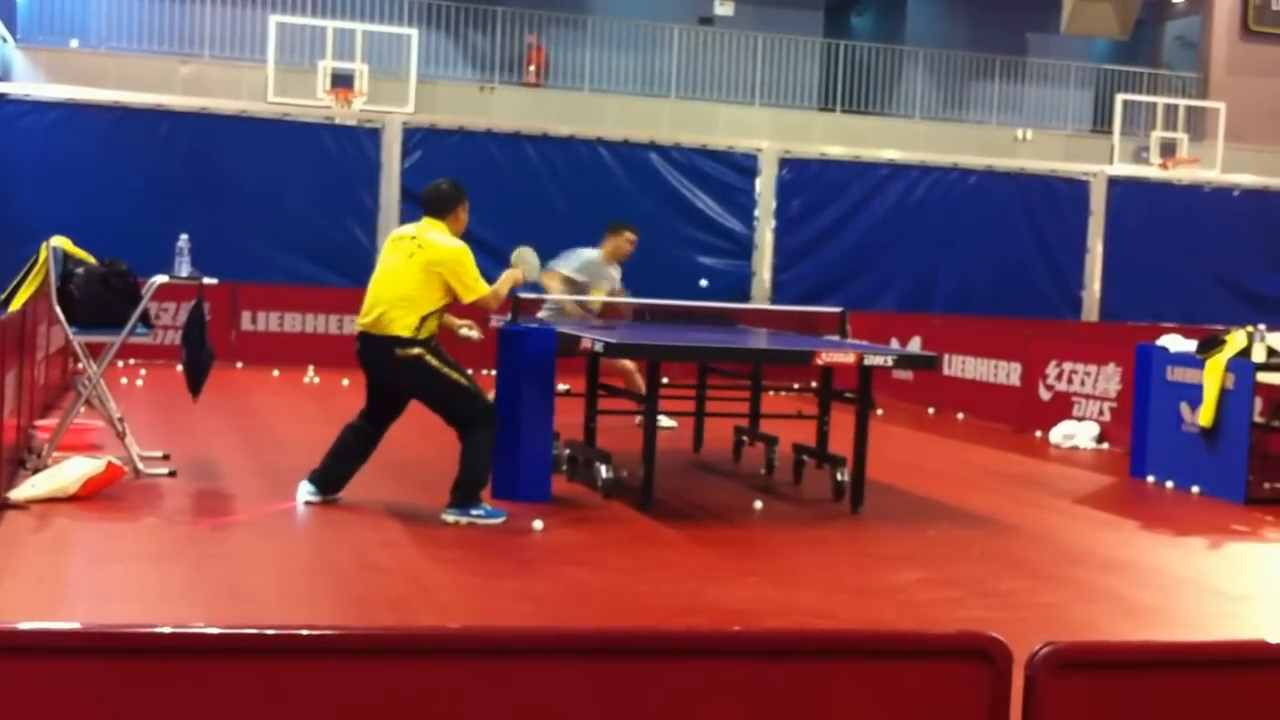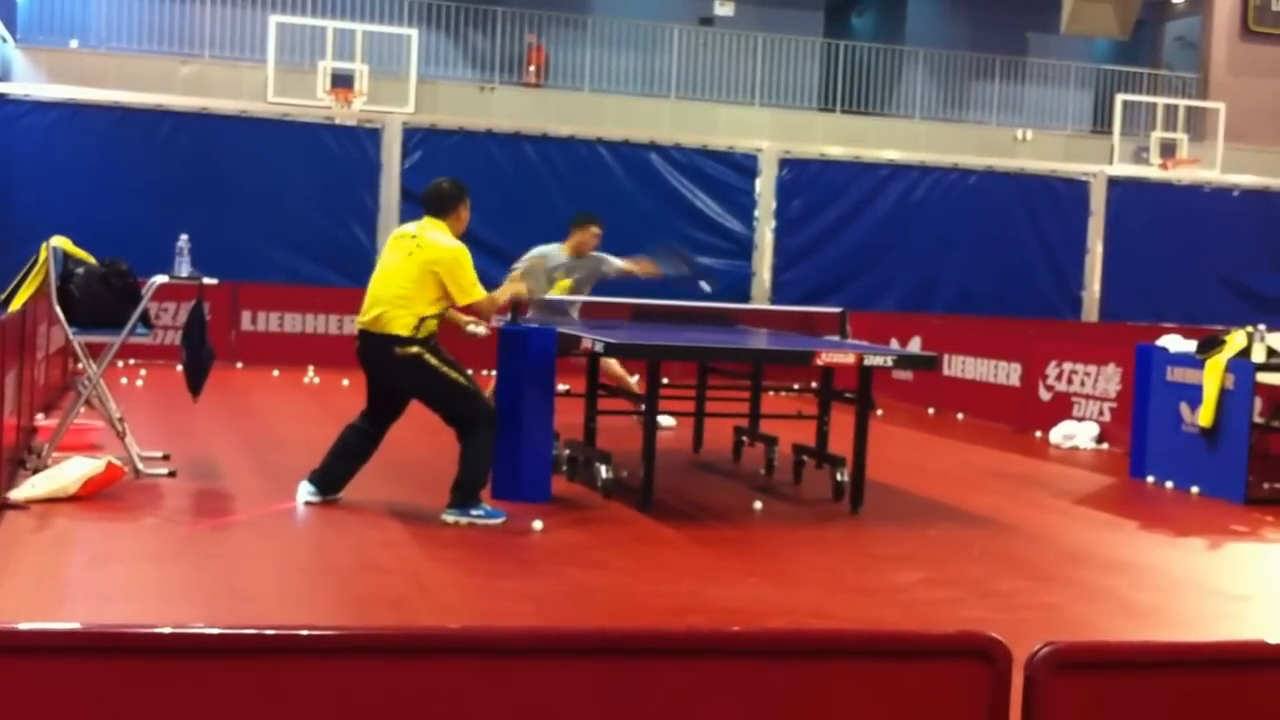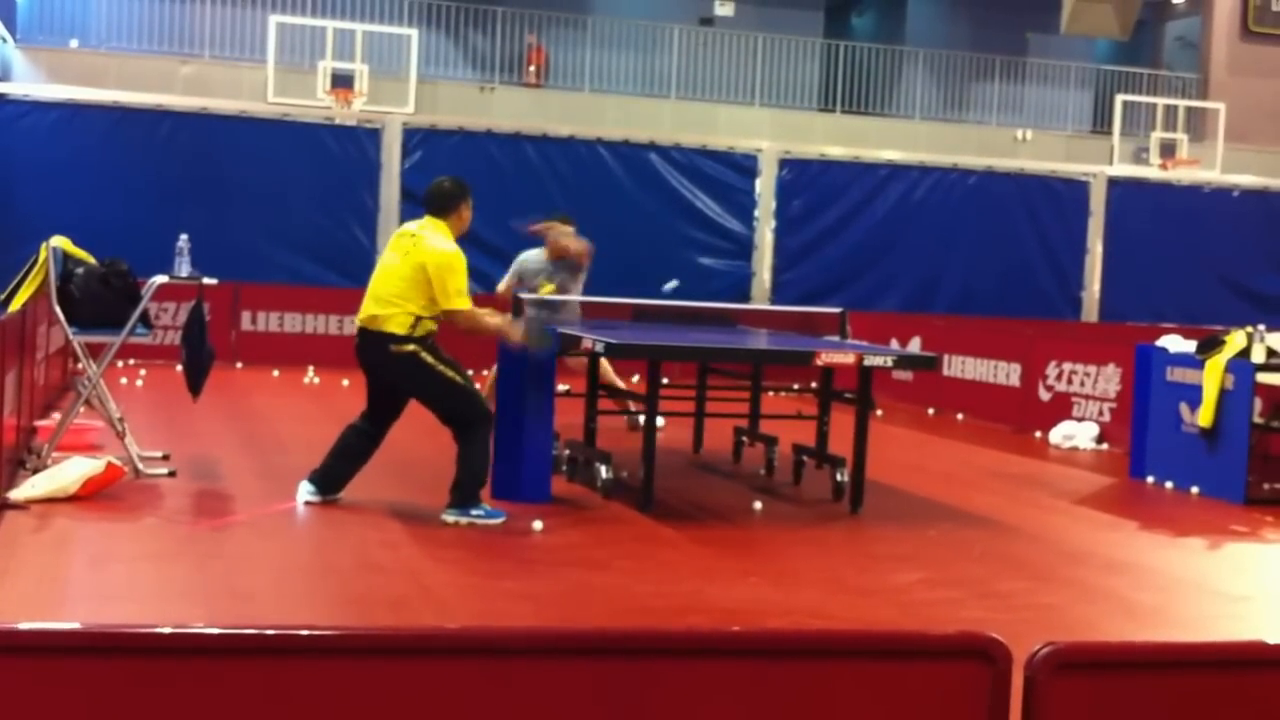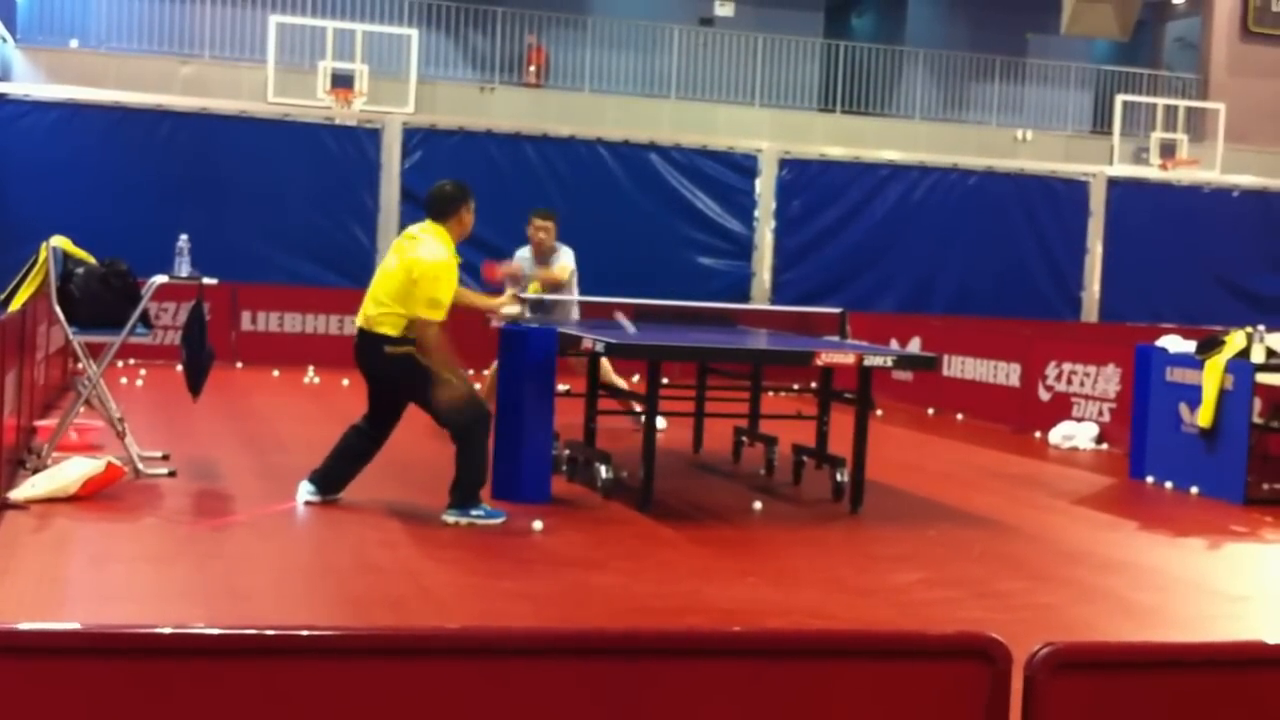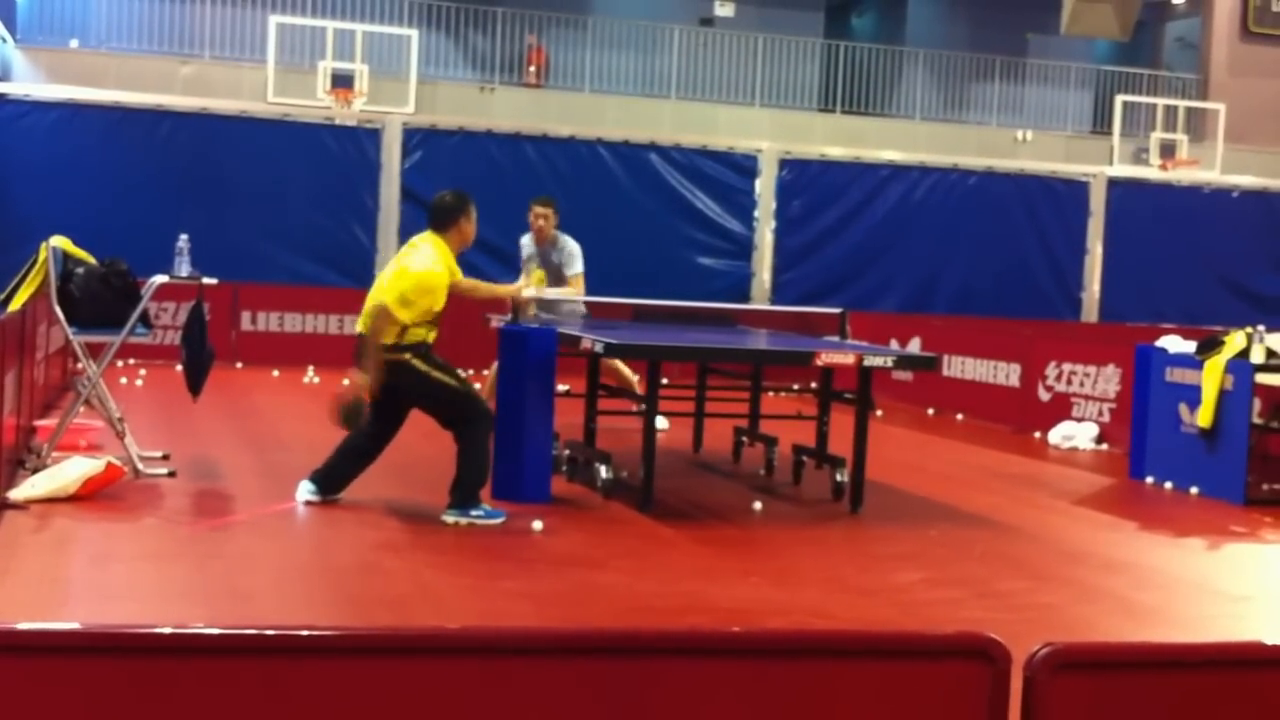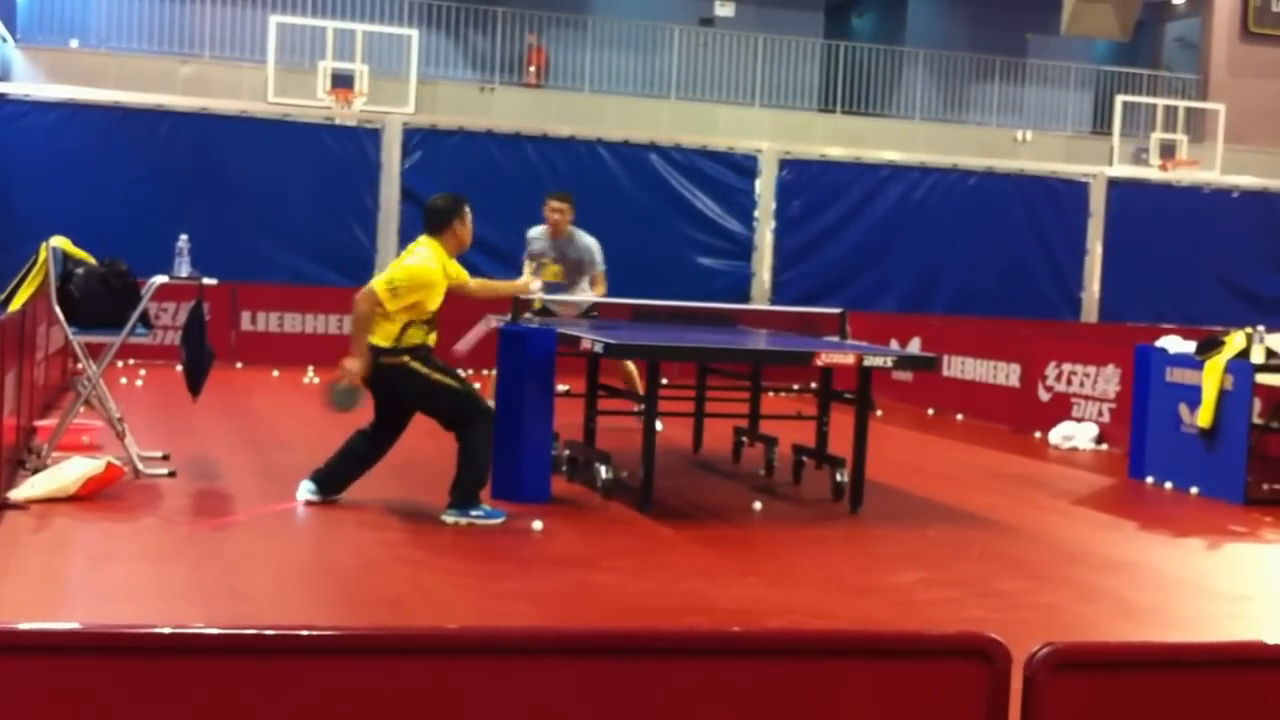
dt=0.1s
person 1, frame 1
left shoulder: (401, 236)
right shoulder: (451, 249)
right elbow: (489, 301)
left wrist: (450, 322)
right wrist: (510, 277)
left hip: (372, 343)
right hip: (406, 351)
left knee: (373, 419)
right knee: (480, 417)
left ankle: (319, 485)
right ankle: (465, 504)
person 1, frame 2
left shoulder: (405, 234)
right shoulder: (450, 249)
right elbow: (484, 304)
left wrist: (455, 316)
right wrist: (511, 291)
left hip: (373, 341)
right hip: (406, 349)
left knee: (376, 418)
right knee: (479, 417)
left ankle: (319, 485)
right ankle: (465, 505)
person 1, frame 3
left shoulder: (408, 232)
right shoulder: (445, 252)
right elbow: (463, 316)
left wrist: (479, 313)
right wrist: (504, 328)
left hip: (373, 340)
right hip: (403, 347)
left knee: (376, 418)
right knee: (475, 416)
left ankle: (320, 484)
right ankle: (465, 505)
person 1, frame 4
left shoulder: (419, 235)
right shoulder: (437, 258)
right elbow: (428, 328)
left wrist: (492, 304)
right wrist: (450, 379)
left hip: (379, 342)
right hip: (396, 347)
left knee: (377, 421)
right knee: (473, 417)
left ankle: (320, 485)
right ankle: (464, 505)
person 1, frame 5
left shoulder: (429, 247)
right shoulder: (428, 268)
left elbow: (461, 286)
right elbow: (380, 314)
left wrist: (509, 292)
right wrist: (368, 371)
left hip: (387, 350)
right hip: (396, 354)
left knee: (382, 423)
right knee: (476, 418)
left ankle: (320, 485)
right ankle: (464, 504)
person 1, frame 6
left shoulder: (435, 255)
right shoulder: (424, 268)
left elbow: (469, 285)
right elbow: (365, 299)
left wrist: (517, 287)
right wrist: (359, 356)
left hip: (393, 354)
right hip: (391, 358)
left knee: (386, 426)
right knee: (476, 418)
left ankle: (320, 485)
right ankle: (465, 505)
person 2, frame 1
left shoulder: (614, 271)
right shoulder: (584, 258)
left elbow: (618, 297)
right elbow: (549, 279)
right wrist: (567, 303)
right hip: (553, 323)
left knee: (628, 368)
person 2, frame 2
left shoulder: (596, 261)
right shoulder: (541, 255)
left elbow: (627, 267)
right elbow: (513, 281)
left wrist: (643, 268)
left knee: (616, 374)
person 2, frame 3
left shoulder: (578, 260)
right shoulder: (526, 260)
left elbow: (582, 250)
right elbow: (502, 292)
left wrist: (563, 237)
left knee: (607, 378)
left ankle: (634, 414)
person 2, frame 4
left shoulder: (563, 254)
right shoulder: (521, 256)
left elbow: (562, 277)
right elbow: (513, 289)
left wrist: (520, 272)
left knee: (605, 377)
left ankle: (638, 411)
person 2, frame 5
left shoulder: (569, 247)
right shoulder: (525, 242)
left elbow: (577, 290)
left wrist: (540, 295)
left hip: (572, 318)
right hip: (538, 319)
left knee: (612, 366)
person 2, frame 6
left shoulder: (586, 244)
right shoulder: (534, 236)
left elbow: (600, 286)
left wrist: (576, 304)
right wrist: (527, 278)
left hip: (582, 309)
right hip: (548, 308)
left knee: (619, 357)
